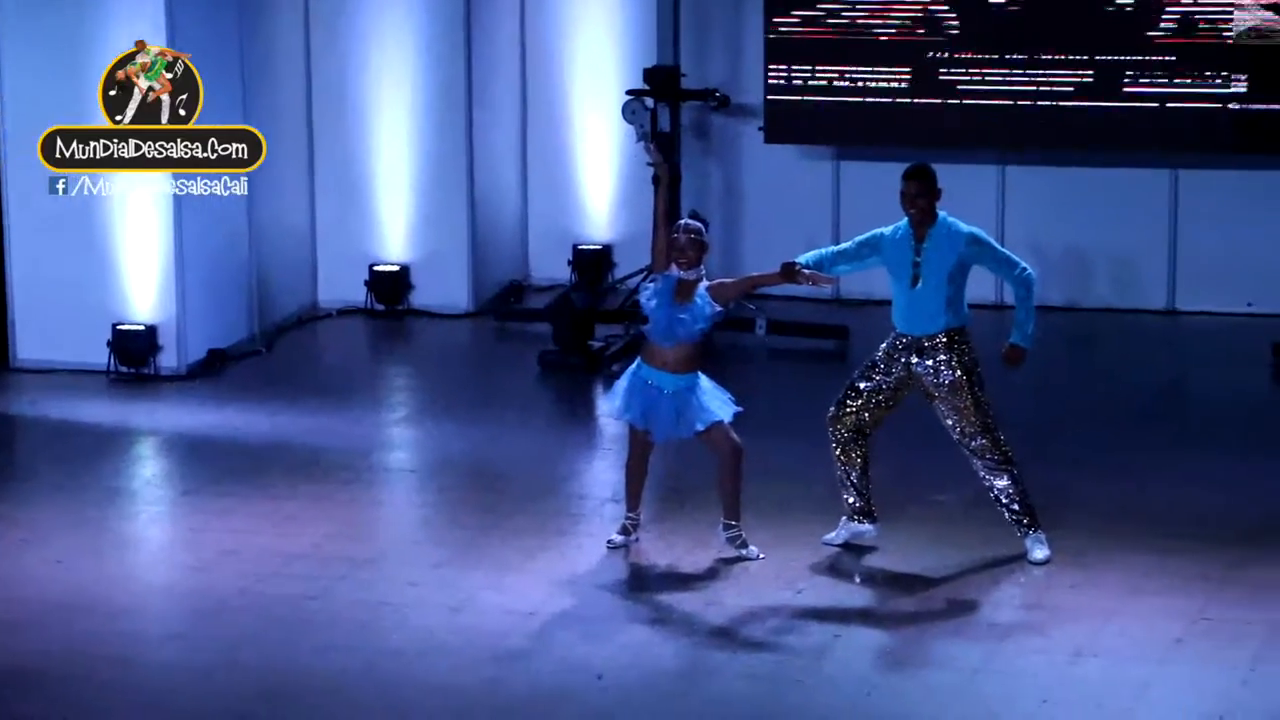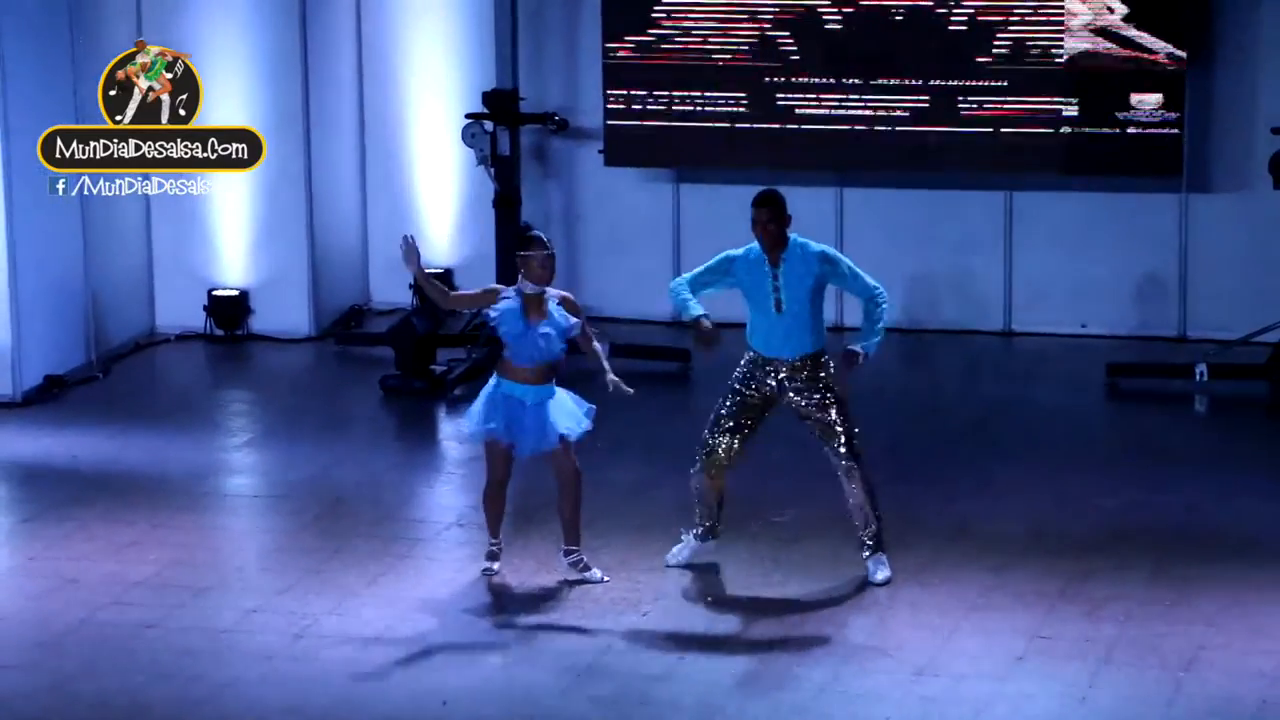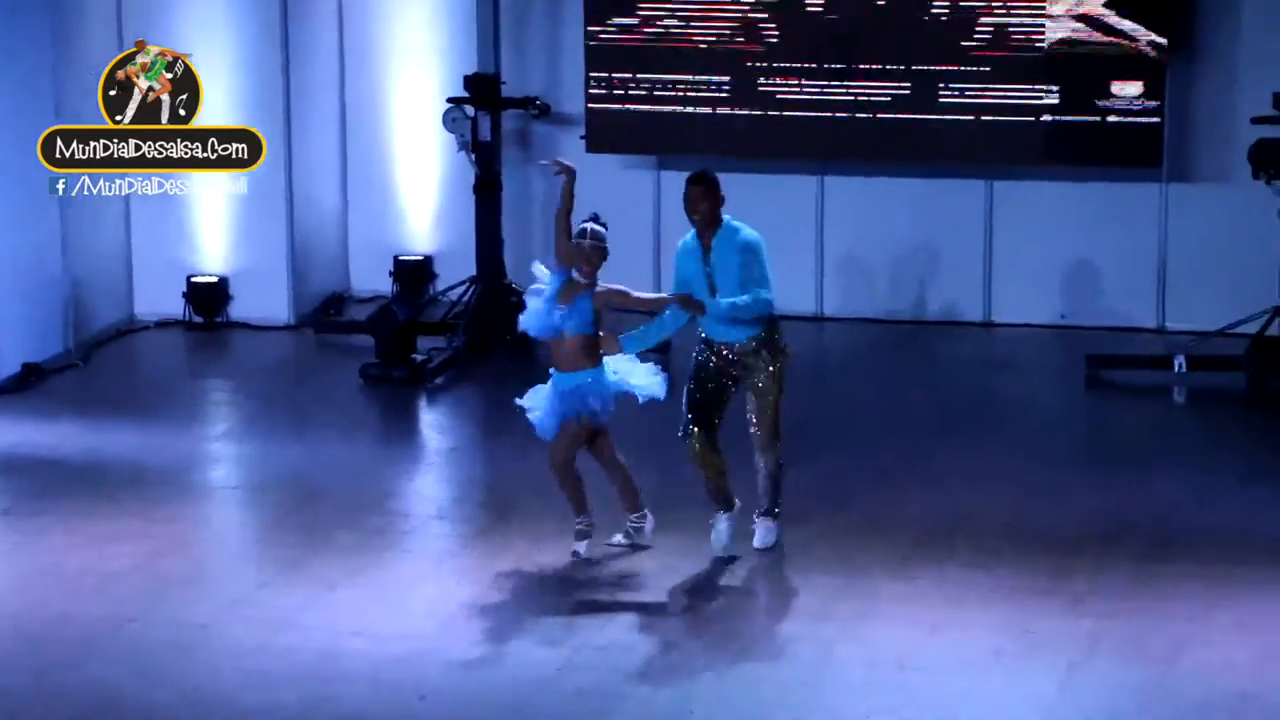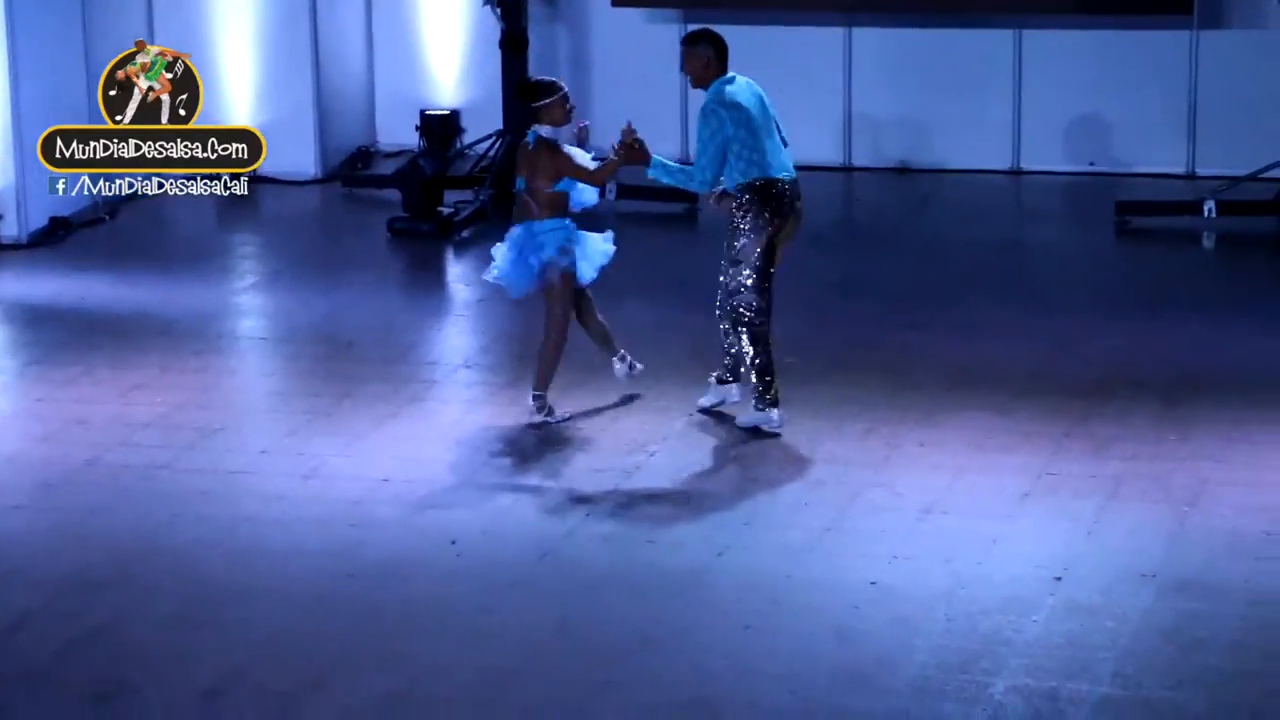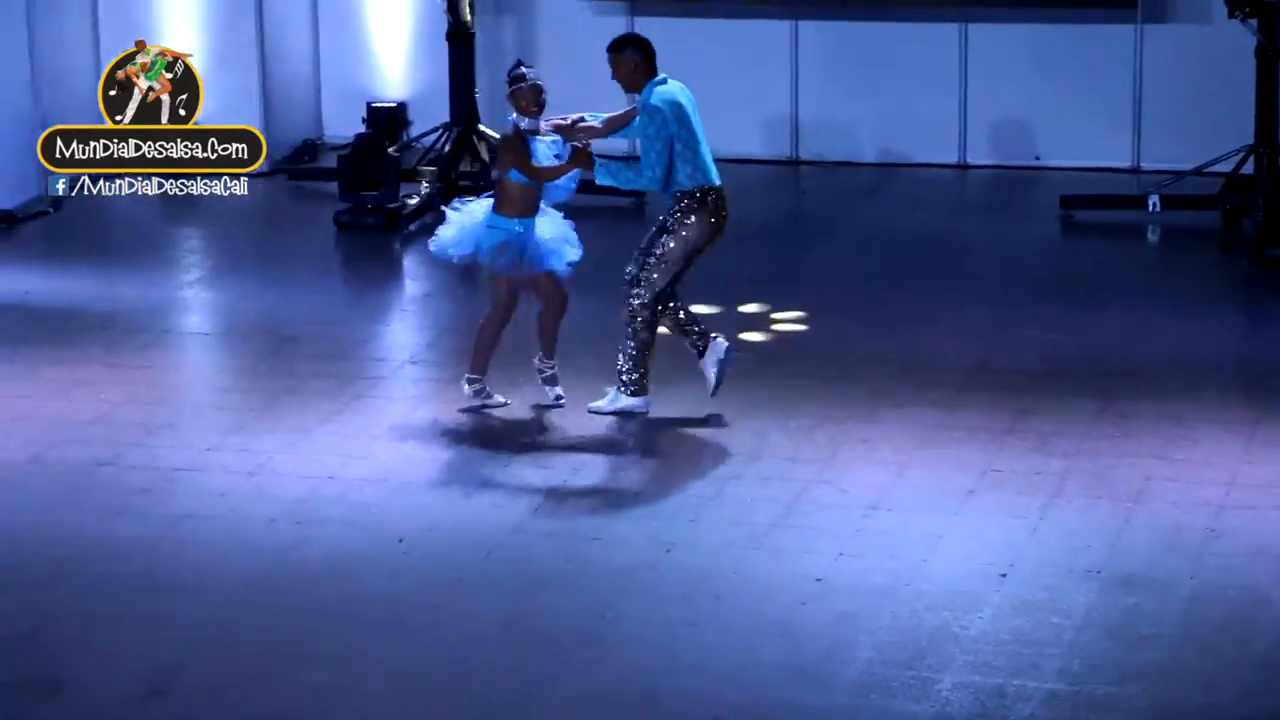
dt=1s
person 1, frame 1
left shoulder: (965, 240)
right shoulder: (887, 240)
left elbow: (1021, 276)
right elbow: (838, 256)
left wrist: (1020, 339)
right wrist: (802, 264)
left hip: (946, 352)
right hip: (900, 348)
left knee: (981, 442)
right knee: (844, 420)
left ankle: (1030, 531)
right ankle: (859, 518)
person 1, frame 2
left shoulder: (819, 259)
right shoulder: (738, 262)
left elbow: (875, 295)
right elbow: (681, 284)
left wrist: (864, 345)
right wrist: (697, 316)
left hip: (809, 371)
right hip: (759, 370)
left knee: (847, 460)
right knee: (717, 451)
left ankle: (874, 550)
right ankle: (701, 534)
person 1, frame 3
left shoulder: (745, 242)
right shoulder: (685, 250)
left elbow: (760, 303)
right elbow: (677, 315)
left wrist: (705, 308)
right wrist: (626, 343)
left hip: (758, 349)
right hip: (713, 350)
left knee: (764, 440)
right knee: (696, 433)
left ankle: (766, 515)
right ankle: (724, 509)
person 1, frame 4
left shoulder: (716, 108)
right shoulder: (750, 89)
left elbow: (701, 179)
right elbow: (780, 143)
left wrist: (647, 161)
left hip: (757, 205)
right hip: (784, 197)
left knee: (745, 303)
right knee: (740, 295)
left ankle: (766, 406)
right ankle: (729, 380)
person 1, frame 5
left shoulder: (656, 107)
right shoulder: (673, 91)
left elbow: (651, 178)
left wrist: (594, 166)
right wrist: (596, 125)
left hip: (695, 209)
right hip: (702, 204)
left knee: (644, 294)
right knee: (641, 280)
left ankle: (631, 391)
right ankle: (706, 347)
person 2, frame 1
left shoulder: (713, 293)
right shoulder: (661, 278)
left elbow: (753, 281)
right elbow: (659, 226)
left wrist: (791, 275)
right wrist: (663, 180)
left hip: (687, 386)
right hip: (648, 381)
left knee: (730, 449)
right knee: (639, 451)
left ankle: (732, 529)
right ankle: (630, 522)
person 2, frame 2
left shoulder: (564, 303)
right shoulder: (502, 298)
left elbow: (589, 341)
right elbow: (448, 301)
left wrist: (608, 374)
right wrist: (418, 271)
left hip: (546, 399)
right hip: (507, 396)
left knee: (570, 473)
right knee: (498, 478)
left ankle: (572, 553)
right ankle: (494, 547)
person 2, frame 3
left shoulder: (604, 296)
right shoulder: (560, 275)
left elbow: (658, 302)
right elbow: (562, 220)
left wrist: (701, 305)
right wrist: (569, 180)
left hip: (588, 385)
right hip: (564, 387)
left knee: (560, 461)
right knee: (606, 459)
left ankle: (583, 524)
right ankle: (637, 520)
person 2, frame 4
left shoulder: (529, 145)
right shoulder: (554, 153)
right elbow: (594, 179)
left wrist: (575, 147)
right wrist: (622, 154)
left hip: (530, 236)
right hip: (551, 237)
left knee: (582, 305)
right knee: (558, 321)
left ankle: (618, 359)
right ankle: (539, 400)
person 2, frame 5
left shoulder: (550, 130)
right shoulder: (514, 141)
right elbow: (534, 173)
right wrist: (572, 163)
left hip: (527, 229)
right hip: (506, 232)
left knee: (556, 297)
right knee: (504, 308)
left ankle: (547, 365)
right ankle: (476, 381)
